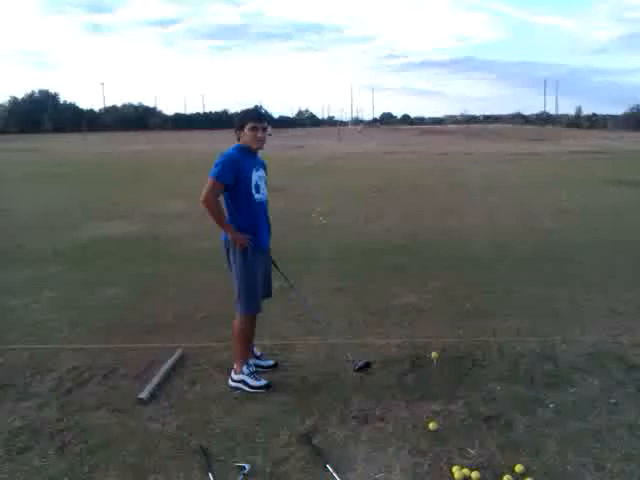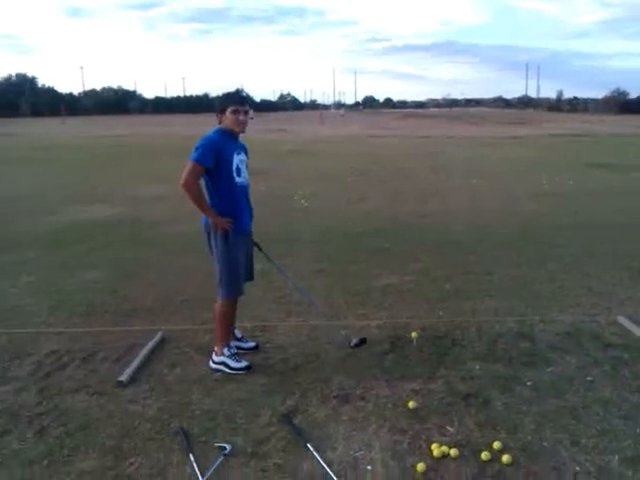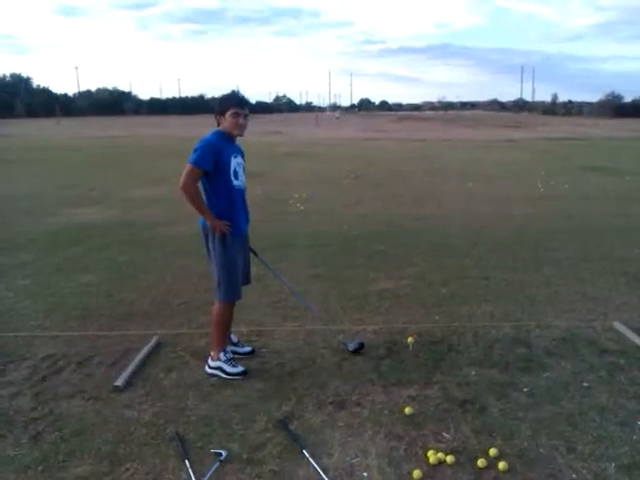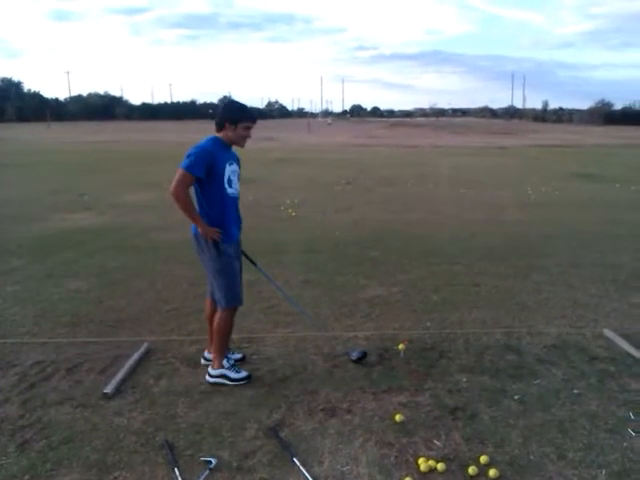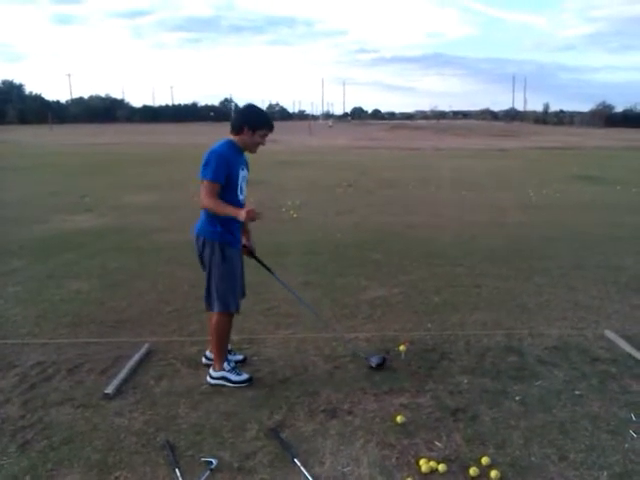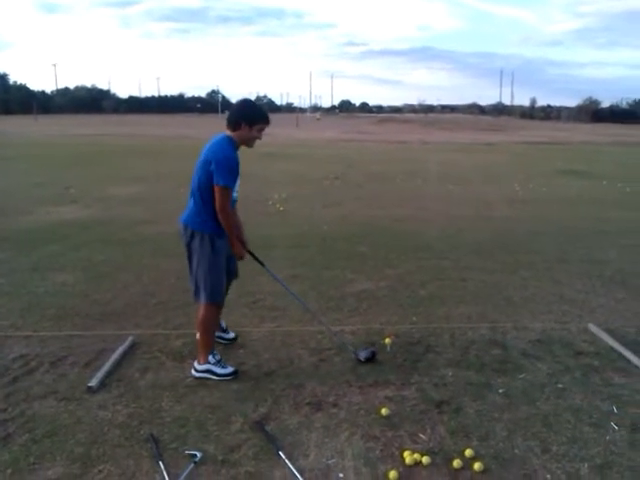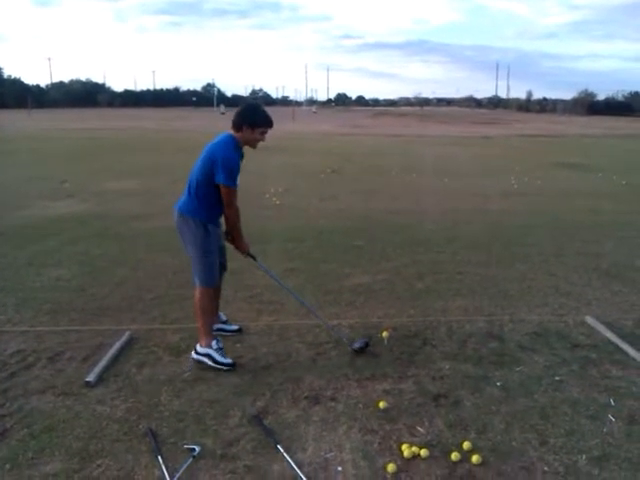
dt=0.5s
person 1, frame 1
left shoulder: (259, 162)
right shoulder: (231, 159)
right elbow: (208, 197)
right wrist: (231, 232)
left hip: (261, 241)
right hip: (243, 244)
left knee: (254, 303)
right knee: (247, 307)
left ankle: (249, 352)
right ankle: (239, 370)
person 1, frame 2
left shoulder: (239, 146)
right shoulder: (212, 142)
right elbow: (188, 181)
right wrist: (212, 216)
left hip: (242, 225)
right hip: (225, 228)
left knee: (236, 286)
right knee: (228, 290)
left ankle: (230, 335)
right ankle: (221, 352)
person 1, frame 3
left shoulder: (236, 149)
right shoulder: (210, 145)
right elbow: (187, 184)
right wrist: (211, 219)
left hip: (238, 228)
right hip: (222, 231)
left knee: (233, 290)
right knee: (226, 294)
left ankle: (226, 339)
right ankle: (216, 357)
person 1, frame 4
left shoulder: (231, 156)
right shoulder: (204, 151)
right elbow: (177, 189)
right wrist: (202, 225)
left hip: (228, 236)
right hip: (214, 239)
left knee: (217, 295)
right knee: (229, 301)
left ankle: (214, 349)
right ankle: (218, 366)
person 1, frame 5
left shoulder: (239, 157)
right shoulder: (220, 155)
right elbow: (207, 199)
left wrist: (246, 235)
right wrist: (239, 214)
left hip: (229, 238)
right hip: (216, 239)
left knee: (227, 300)
right knee: (224, 304)
left ankle: (216, 350)
right ankle: (218, 368)
person 1, frame 6
left shoulder: (223, 144)
right shoulder: (225, 155)
right elbow: (222, 207)
left wrist: (240, 231)
right wrist: (235, 243)
left hip: (211, 227)
right hip: (204, 230)
left knee: (225, 277)
right knee: (210, 294)
left ankle: (213, 328)
right ankle: (204, 361)
person 1, frame 7
left shoulder: (230, 145)
right shoulder: (226, 154)
left elbow: (226, 201)
right elbow: (230, 204)
left wrist: (230, 230)
right wrist: (239, 238)
left hip: (205, 216)
right hip: (194, 218)
left knee: (217, 270)
right knee: (206, 279)
left ankle: (214, 319)
right ankle: (205, 344)
